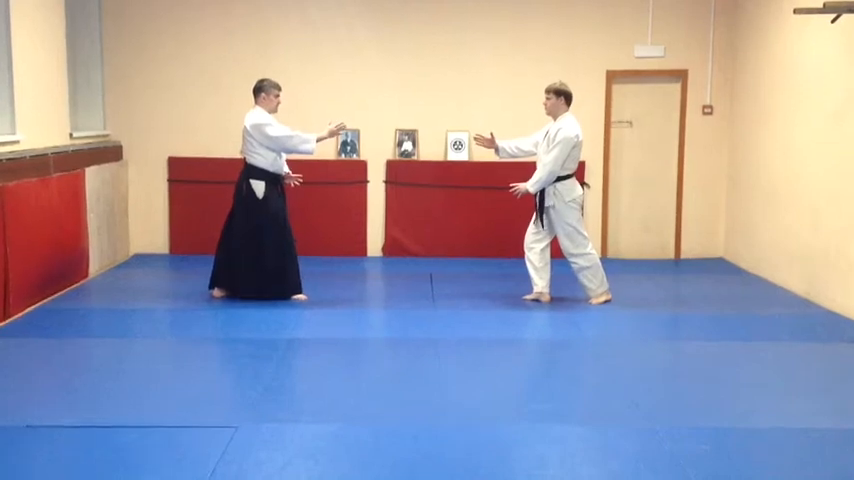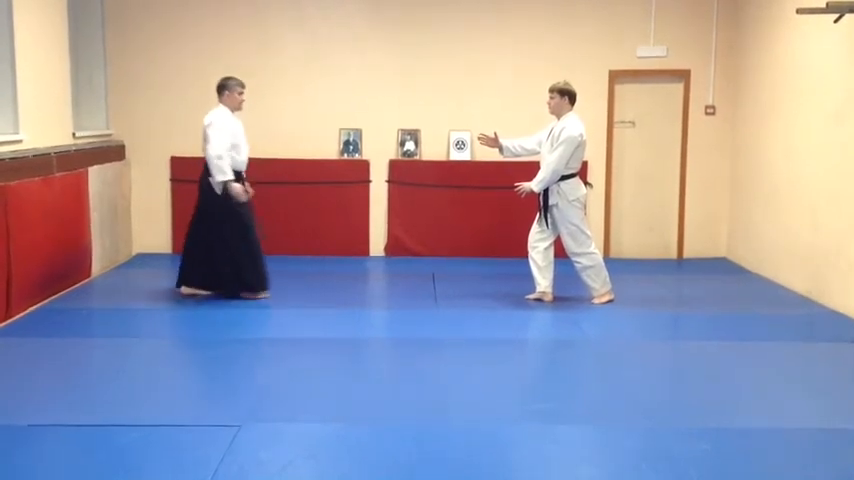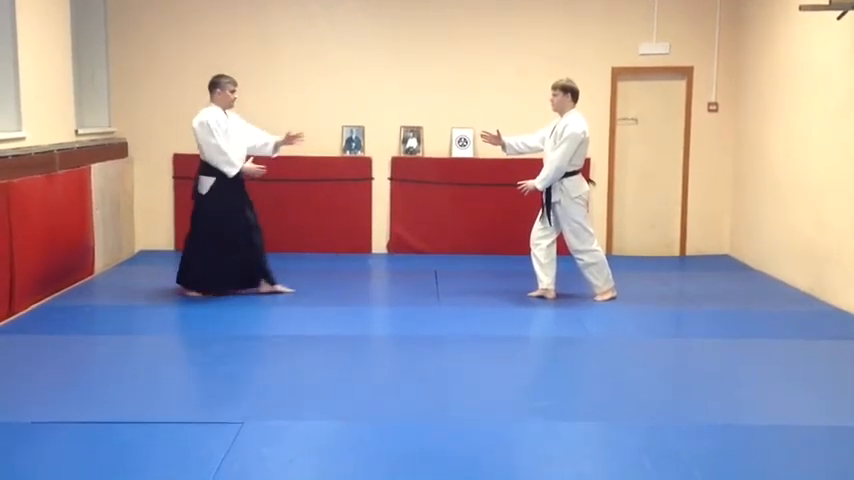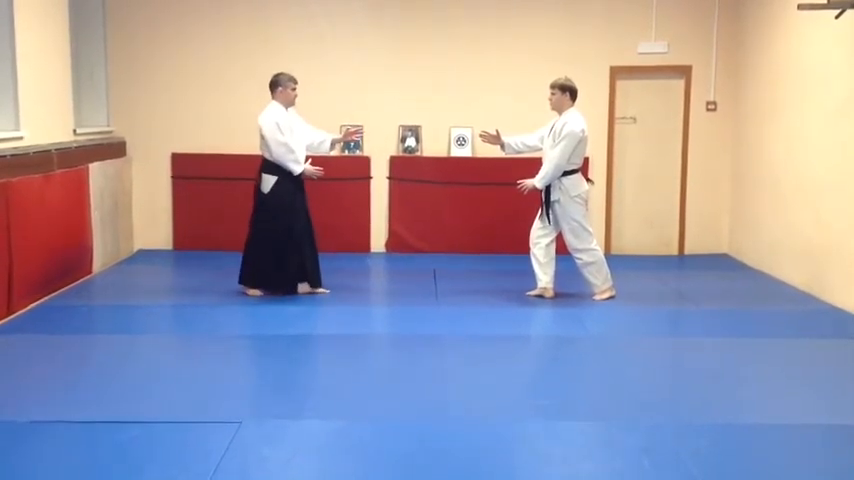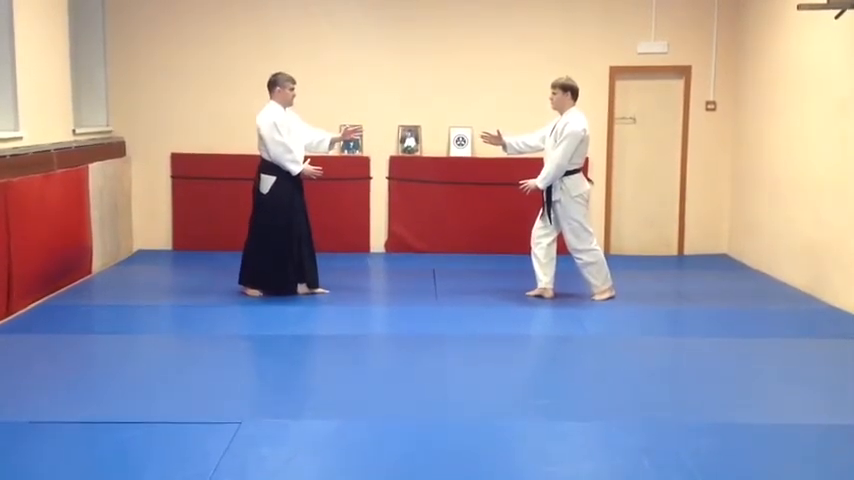
dt=1s
person 1, frame 1
left shoulder: (568, 130)
right shoulder: (553, 127)
left elbow: (552, 166)
right elbow: (528, 145)
left wrist: (530, 186)
right wrist: (498, 146)
left hip: (562, 195)
right hip: (550, 195)
left knee: (577, 246)
right knee: (535, 241)
left ankle: (601, 291)
right ankle: (541, 291)
person 1, frame 2
left shoulder: (572, 129)
right shoulder: (557, 127)
left elbow: (556, 165)
right elbow: (532, 144)
left wrist: (534, 185)
right wrist: (501, 145)
left hip: (566, 194)
right hip: (554, 194)
left knee: (580, 245)
right knee: (539, 240)
left ankle: (603, 290)
right ankle: (544, 290)
person 1, frame 3
left shoulder: (574, 126)
right shoulder: (560, 124)
left elbow: (559, 162)
right elbow: (535, 141)
left wrist: (538, 183)
right wrist: (504, 143)
left hip: (569, 191)
right hip: (556, 191)
left knee: (582, 242)
right knee: (541, 237)
left ankle: (606, 288)
right ankle: (547, 287)
person 1, frame 4
left shoulder: (573, 124)
right shoulder: (559, 122)
left elbow: (558, 160)
right elbow: (534, 140)
left wrist: (537, 182)
right wrist: (503, 142)
left hip: (568, 190)
right hip: (556, 190)
left knee: (581, 241)
right knee: (541, 236)
left ankle: (605, 287)
right ankle: (546, 286)
person 1, frame 5
left shoulder: (575, 124)
right shoulder: (561, 122)
left elbow: (560, 160)
right elbow: (536, 140)
left wrist: (539, 182)
right wrist: (505, 143)
left hip: (570, 190)
right hip: (558, 190)
left knee: (581, 241)
right knee: (542, 236)
left ankle: (604, 288)
right ankle: (545, 286)
person 2, frame 1
left shoulder: (261, 119)
right shoulder: (259, 121)
left elbow: (273, 150)
right elbow: (288, 139)
left wrist: (283, 173)
right wrist: (324, 135)
left hip: (261, 184)
right hip: (259, 186)
left knee: (241, 235)
right knee: (276, 237)
left ankle: (223, 285)
right ankle: (285, 289)
person 2, frame 2
left shoulder: (229, 118)
right shoulder: (219, 119)
right elbow: (217, 154)
left wrist: (239, 181)
right wrist: (230, 184)
left hip: (228, 182)
right hip: (220, 185)
left knee: (210, 234)
right knee: (238, 233)
left ankle: (194, 283)
right ankle: (249, 286)
person 2, frame 3
left shoulder: (232, 118)
right shoulder: (205, 119)
left elbow: (252, 138)
right elbow: (216, 152)
left wrist: (279, 142)
right wrist: (242, 168)
left hip: (231, 183)
right hip: (213, 184)
left knee: (248, 230)
right knee: (206, 234)
left ankle: (263, 281)
right ankle: (190, 284)
person 2, frame 4
left shoulder: (291, 115)
right shoulder: (270, 117)
left elbow: (309, 136)
right elbow: (280, 150)
left wrist: (339, 139)
right wrist: (302, 169)
left hip: (290, 180)
right hip: (275, 181)
left knee: (299, 230)
right knee: (266, 232)
left ankle: (303, 281)
right ankle: (252, 282)
person 2, frame 5
left shoulder: (289, 115)
right shoulder: (268, 117)
left elbow: (307, 136)
right elbow: (278, 150)
left wrist: (337, 138)
right wrist: (300, 169)
left hip: (288, 181)
right hip: (273, 181)
left knee: (297, 231)
right knee: (265, 232)
left ankle: (303, 282)
right ankle: (251, 282)
